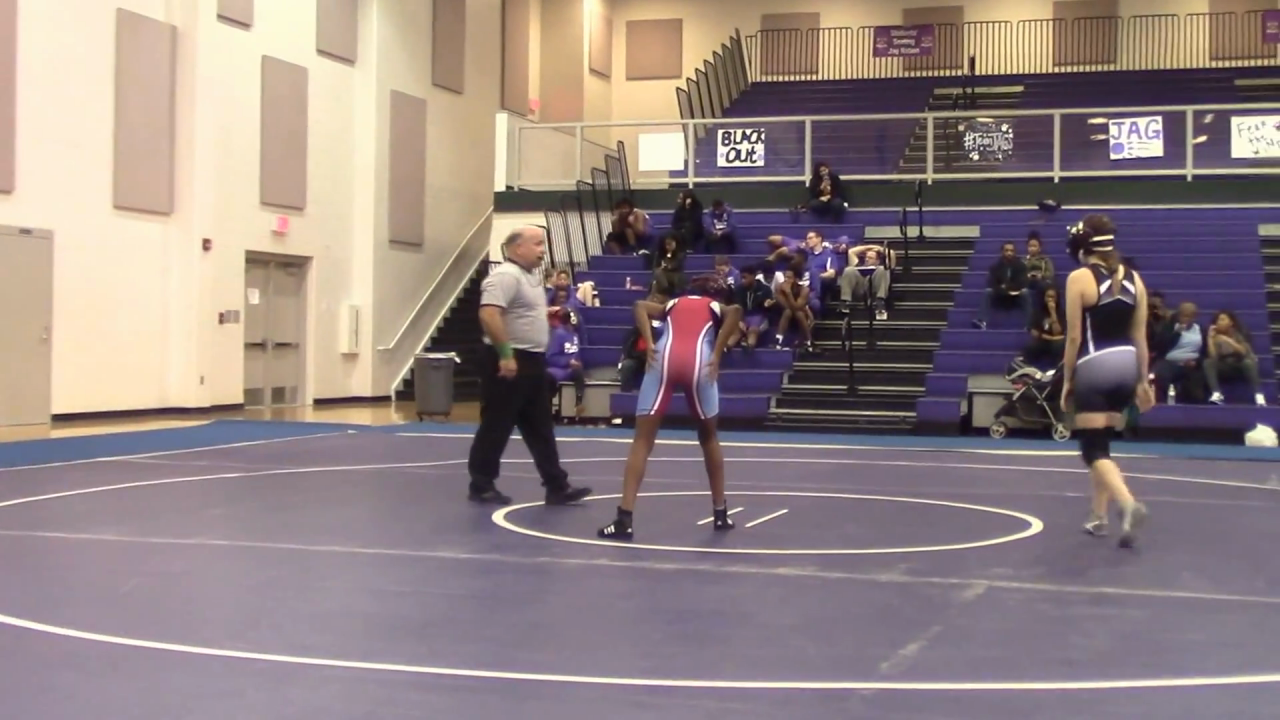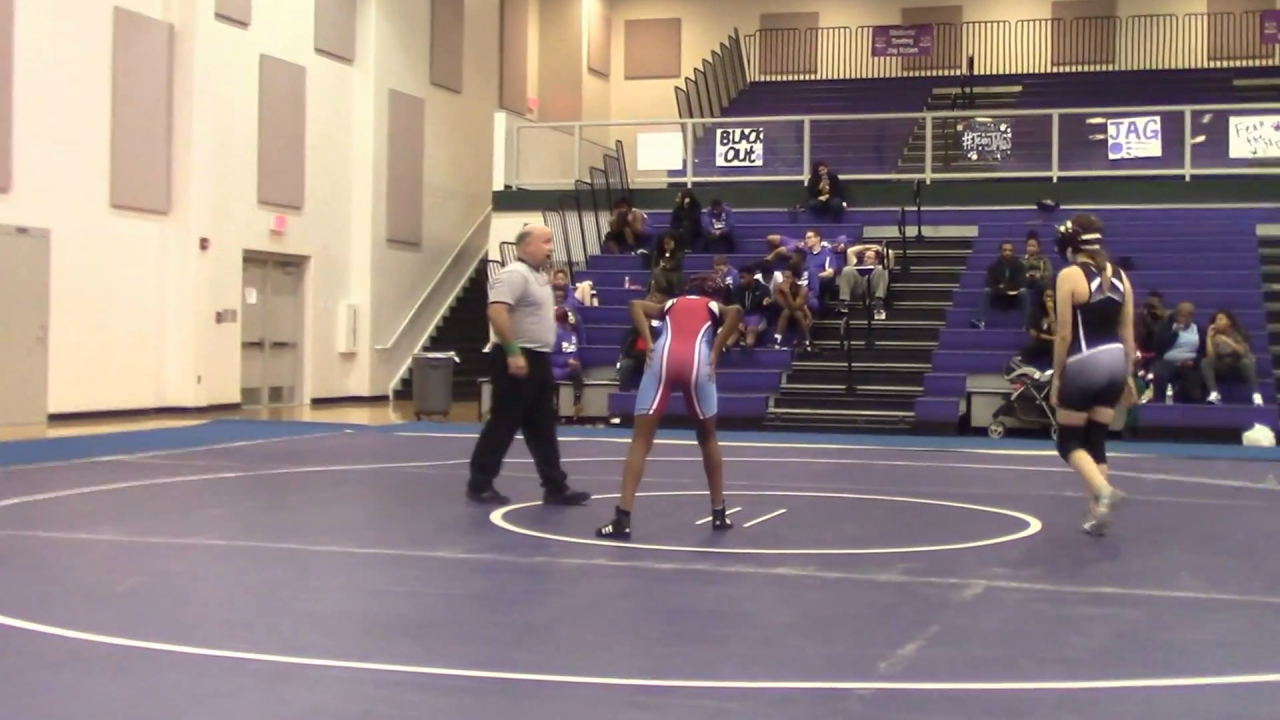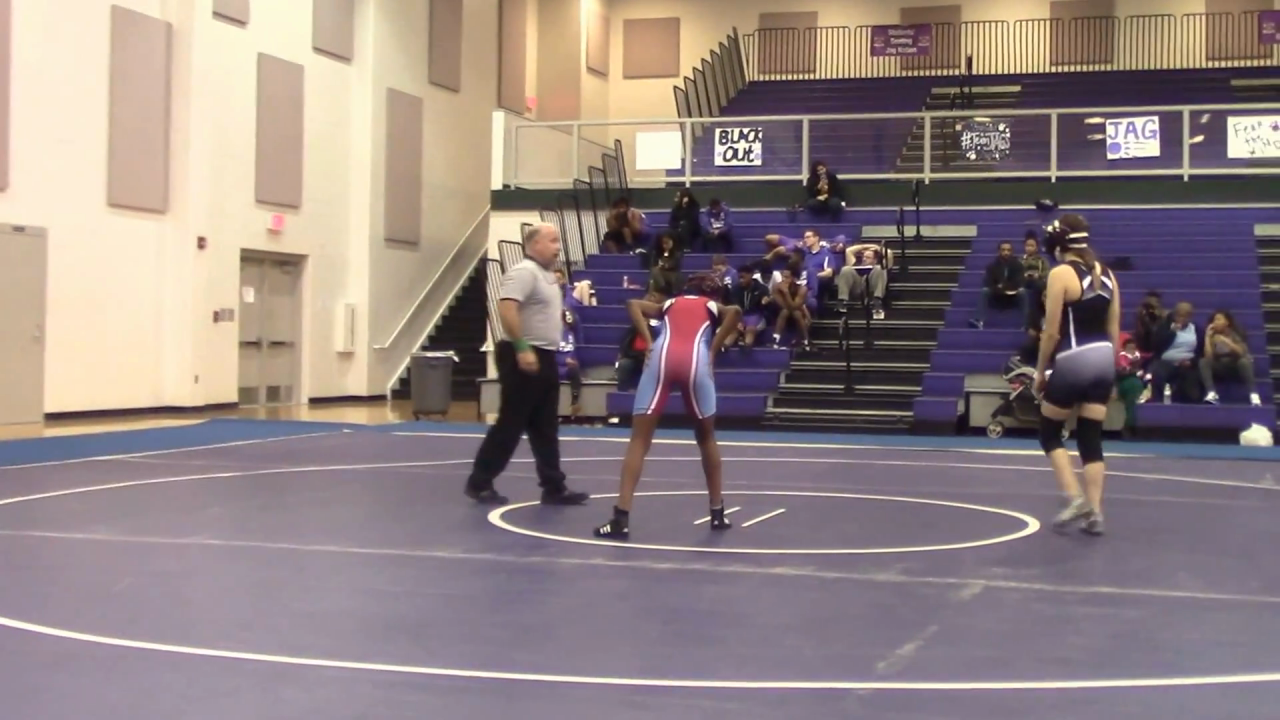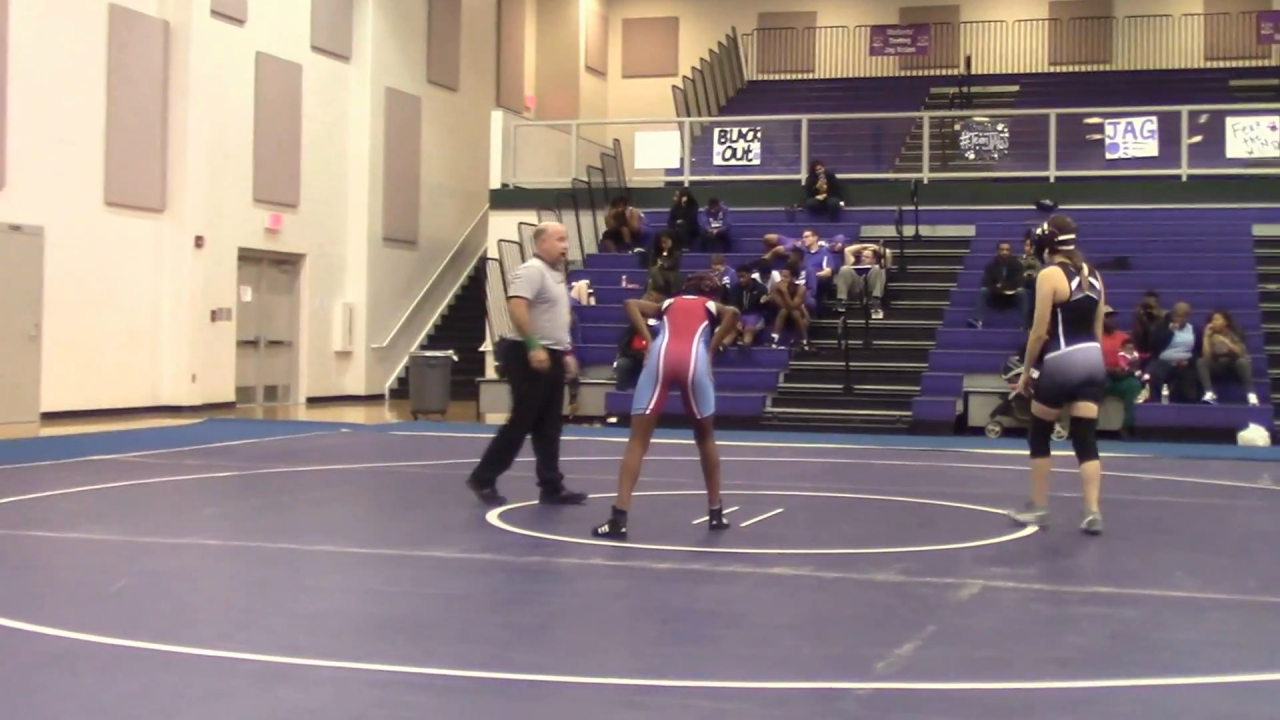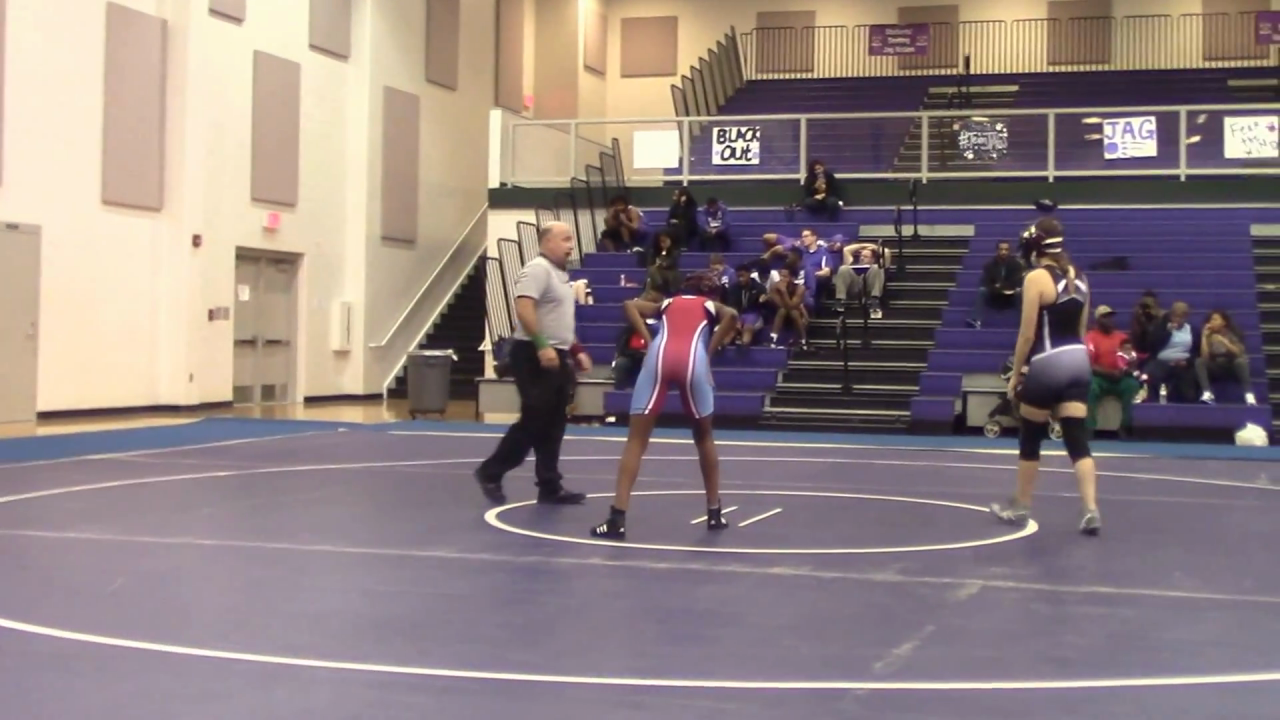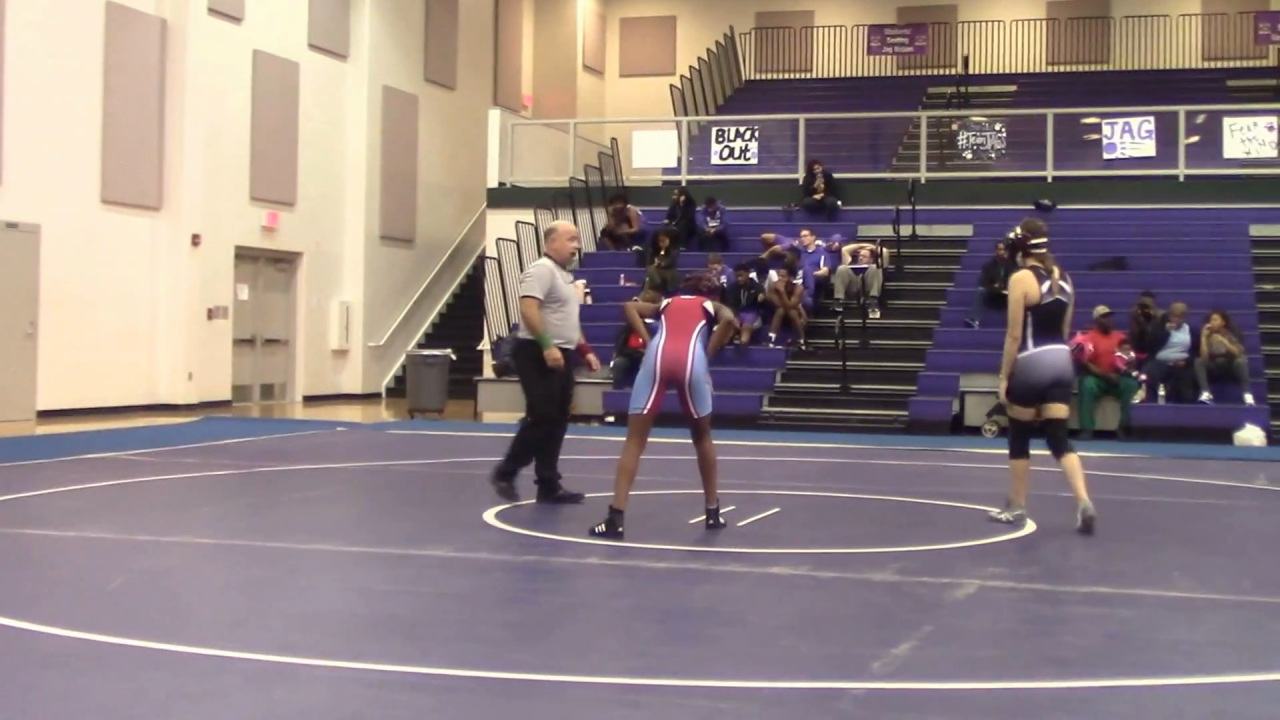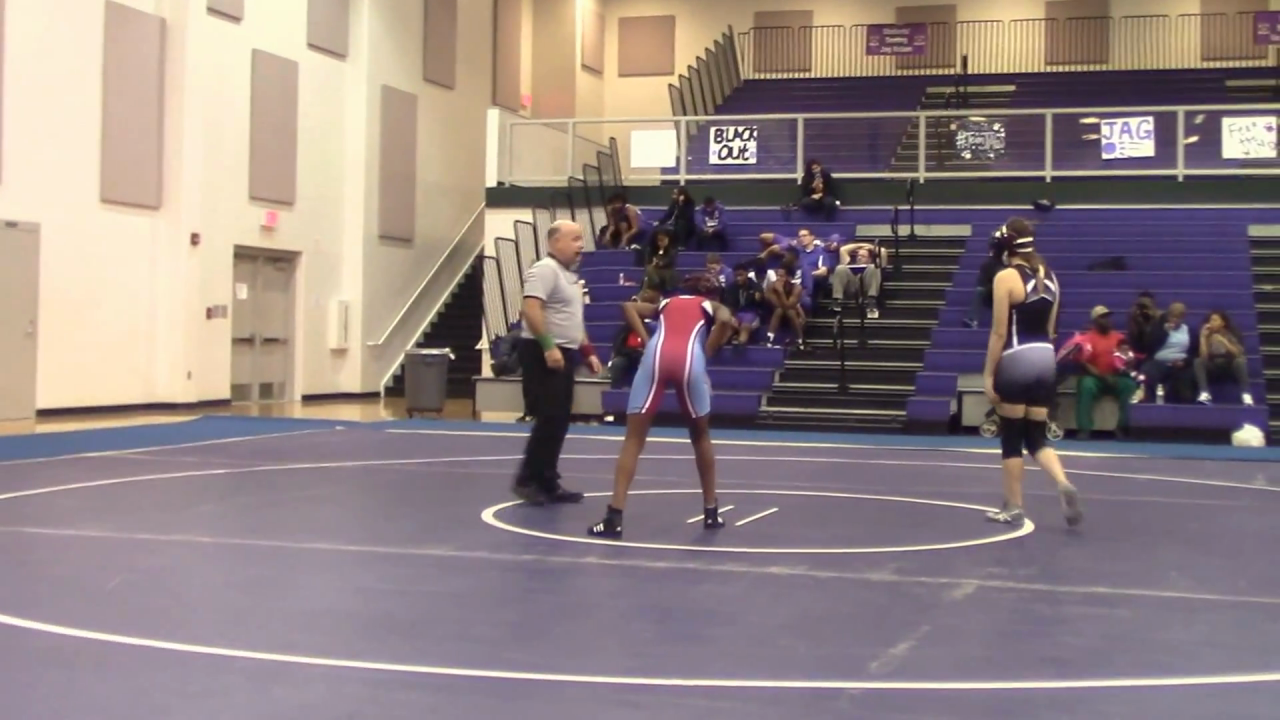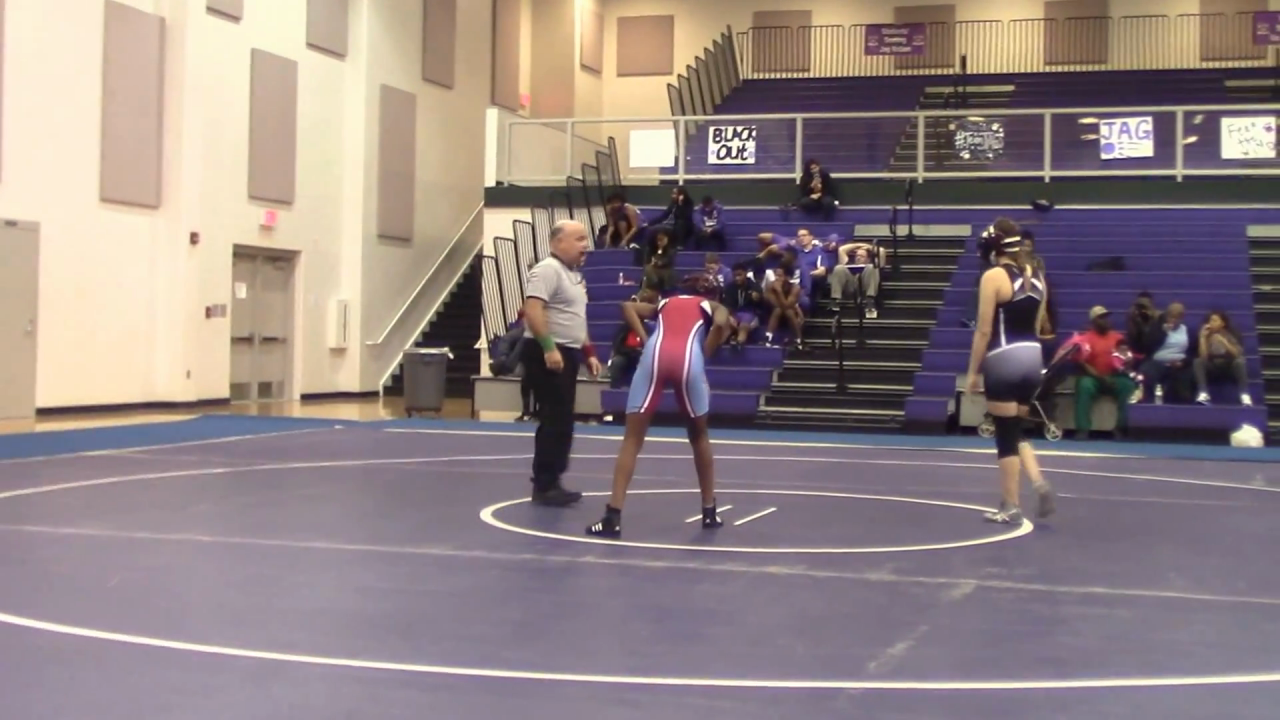
dt=0.1s
person 1, frame 1
left shoulder: (1079, 278)
right shoulder: (1133, 278)
left elbow: (1074, 336)
right elbow: (1140, 335)
left wrist: (1068, 381)
right wrist: (1143, 380)
left hip: (1094, 367)
right hip: (1125, 364)
left knee: (1093, 449)
right knee: (1100, 442)
left ankle: (1128, 504)
right ankle: (1098, 517)
person 1, frame 2
left shoulder: (1070, 276)
right shoulder: (1119, 275)
left elbow: (1064, 334)
right elbow: (1127, 332)
left wrist: (1057, 377)
right wrist: (1129, 376)
left hip: (1084, 364)
right hip: (1115, 362)
left knee: (1070, 442)
right knee: (1096, 441)
left ankle: (1104, 491)
right ankle: (1098, 515)
person 1, frame 3
left shoulder: (1060, 274)
right shoulder: (1106, 274)
left elbow: (1051, 331)
right elbow: (1113, 329)
left wrist: (1040, 370)
right wrist: (1111, 370)
left hip: (1073, 361)
right hip: (1103, 359)
left knee: (1049, 434)
right knee: (1091, 440)
left ankle: (1074, 498)
right ankle: (1094, 513)
person 1, frame 4
left shoulder: (1049, 275)
right shoulder: (1092, 275)
left elbow: (1040, 332)
right elbow: (1098, 328)
left wrist: (1026, 371)
left hip: (1062, 362)
right hip: (1093, 359)
left knee: (1039, 437)
right knee: (1086, 441)
left ankle: (1039, 507)
right ankle: (1093, 512)
person 1, frame 5
left shoulder: (1036, 278)
right shoulder: (1078, 277)
left elbow: (1027, 334)
right elbow: (1081, 329)
left wrist: (1016, 373)
left hip: (1048, 364)
right hip: (1079, 361)
left knee: (1030, 439)
right knee: (1077, 441)
left ankle: (1019, 507)
right ankle: (1090, 509)
person 1, frame 6
left shoulder: (1021, 279)
right shoulder: (1063, 278)
left elbow: (1014, 334)
right elbow: (1065, 330)
left wrist: (1004, 377)
left hip: (1031, 363)
right hip: (1061, 361)
left knee: (1018, 439)
right knee: (1060, 439)
left ankle: (1015, 508)
right ankle: (1083, 502)
person 1, frame 7
left shoulder: (1006, 277)
right shoulder: (1049, 277)
left elbow: (999, 332)
right elbow: (1049, 328)
left wrist: (989, 375)
left hip: (1016, 361)
right hip: (1045, 359)
left knee: (1011, 438)
right knee: (1035, 437)
left ankle: (1013, 507)
right ankle: (1064, 486)
person 1, frame 8
left shoulder: (993, 276)
right shoulder: (1035, 275)
left elbow: (984, 330)
right elbow: (1037, 325)
left wrist: (973, 372)
left hip: (1005, 359)
right hip: (1032, 357)
left knee: (1005, 435)
right knee: (1014, 432)
left ankle: (1011, 507)
right ankle: (1038, 483)
person 2, frame 1
left shoulder: (532, 275)
right shoulder: (505, 275)
right elbow: (488, 315)
right wrist: (505, 354)
left hip: (533, 359)
right hip: (506, 361)
left knee: (541, 427)
right knee: (496, 426)
left ankle: (557, 486)
right ankle: (481, 485)
person 2, frame 2
left shoulder: (540, 275)
right shoulder: (515, 274)
right elbow: (497, 312)
right wrist: (512, 353)
left hip: (538, 359)
right hip: (517, 360)
left knee: (543, 427)
right knee: (503, 424)
left ankle: (555, 487)
right ankle: (479, 485)
person 2, frame 3
left shoulder: (548, 275)
right shoulder: (525, 271)
right elbow: (507, 309)
left wrist: (550, 355)
right wrist: (523, 349)
left hip: (545, 357)
right hip: (523, 358)
left knee: (546, 427)
right knee: (511, 423)
left ankle: (554, 488)
right ankle: (479, 482)
person 2, frame 4
left shoulder: (556, 274)
right shoulder: (532, 270)
right elbow: (517, 308)
left wrist: (566, 354)
right wrist: (534, 347)
left hip: (550, 358)
right hip: (528, 356)
left knee: (550, 425)
right knee: (522, 420)
left ankle: (551, 487)
right ankle: (483, 479)
person 2, frame 5
left shoulder: (561, 273)
right shoulder: (538, 269)
right elbow: (523, 308)
left wrist: (578, 351)
right wrist: (543, 346)
left hip: (557, 357)
right hip: (535, 355)
left knee: (553, 426)
right knee: (534, 420)
left ankle: (550, 487)
right ankle: (491, 473)
person 2, frame 6
left shoulder: (566, 275)
right shoulder: (541, 269)
right elbow: (528, 309)
left wrist: (585, 351)
right wrist: (548, 346)
left hip: (562, 357)
right hip: (539, 356)
left knee: (557, 422)
right knee: (542, 418)
left ankle: (548, 486)
right ankle: (505, 473)
person 2, frame 7
left shoulder: (570, 274)
right shoulder: (545, 269)
right elbow: (531, 309)
left wrist: (588, 352)
right wrist: (548, 347)
left hip: (565, 356)
right hip: (543, 355)
left knee: (558, 421)
right knee: (550, 418)
left ankle: (547, 484)
right ankle: (528, 479)
person 2, frame 8
left shoulder: (574, 274)
right shoulder: (547, 270)
right elbow: (533, 310)
left wrist: (589, 353)
right wrist: (549, 348)
left hip: (567, 354)
right hip: (546, 355)
left knee: (555, 420)
right knee: (559, 419)
left ankle: (548, 484)
right ankle: (547, 485)
person 3, frame 1
left shoulder: (673, 304)
right shoulder: (718, 307)
left elbow: (641, 306)
right elbow: (735, 310)
left wrist: (649, 344)
right wrist: (717, 354)
left hip: (665, 359)
right hip: (698, 361)
left knee: (642, 442)
right knee: (709, 439)
left ankle: (624, 520)
right ankle: (721, 514)
person 3, frame 2
left shoulder: (671, 304)
right shoulder: (716, 307)
left elbow: (636, 305)
right elbow: (736, 311)
left wrist: (649, 343)
right wrist: (716, 351)
left hip: (663, 358)
right hip: (697, 360)
left knee: (640, 441)
right knee: (707, 439)
left ankle: (623, 520)
right ankle: (719, 513)
person 3, frame 3
left shoulder: (669, 304)
right shoulder: (715, 307)
left elbow: (634, 304)
right elbow: (735, 311)
left wrist: (649, 342)
right wrist: (713, 350)
left hip: (662, 357)
right hip: (695, 360)
left knee: (639, 441)
right knee: (706, 439)
left ankle: (621, 519)
right ankle: (717, 513)
person 3, frame 4
left shoulder: (668, 304)
right shoulder: (714, 307)
left elbow: (631, 304)
right elbow: (733, 314)
left wrist: (649, 341)
right wrist: (711, 351)
left hip: (661, 357)
right hip: (694, 359)
left knee: (637, 441)
right knee: (705, 439)
left ankle: (619, 519)
right ankle: (715, 513)
person 3, frame 5
left shoulder: (667, 304)
right shoulder: (713, 307)
left elbow: (630, 306)
right elbow: (731, 316)
left wrist: (648, 341)
right wrist: (710, 352)
left hip: (659, 356)
right hip: (693, 359)
left knee: (636, 441)
right knee: (704, 438)
left ankle: (617, 519)
right ankle: (714, 513)
person 3, frame 6
left shoulder: (666, 303)
right shoulder: (713, 306)
left elbow: (629, 306)
right elbow: (729, 321)
left wrist: (648, 341)
right wrist: (707, 356)
left hip: (658, 356)
right hip: (691, 358)
left knee: (634, 441)
right knee: (702, 438)
left ankle: (615, 518)
right ankle: (712, 512)
person 3, frame 7
left shoulder: (665, 303)
right shoulder: (713, 306)
left elbow: (629, 307)
right elbow: (725, 322)
left wrist: (647, 341)
right wrist: (706, 355)
left hip: (656, 355)
right hip: (690, 358)
left knee: (633, 440)
right knee: (700, 437)
left ankle: (614, 518)
right ankle: (711, 512)
person 3, frame 8
left shoulder: (664, 303)
right shoulder: (713, 306)
left elbow: (628, 306)
right elbow: (720, 326)
left wrist: (645, 341)
right wrist: (703, 358)
left hip: (655, 355)
right hip: (688, 358)
left knee: (632, 440)
right knee: (699, 437)
left ankle: (613, 517)
right ankle: (709, 511)
